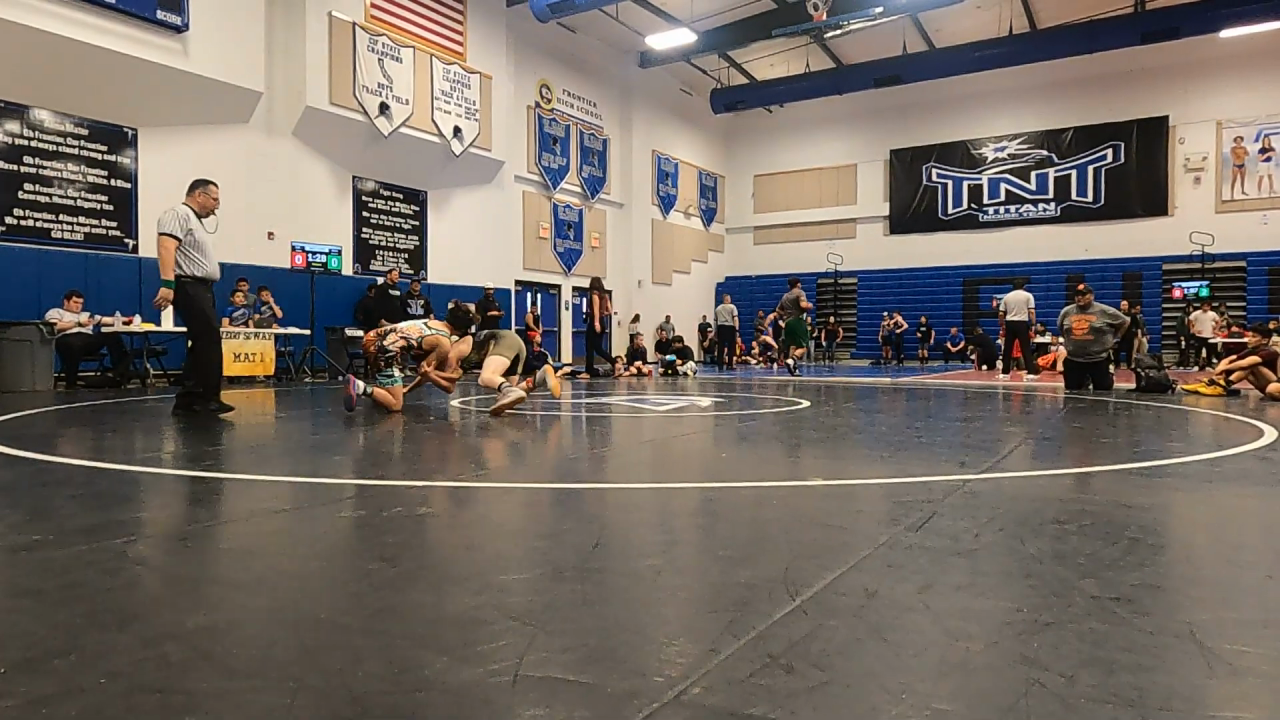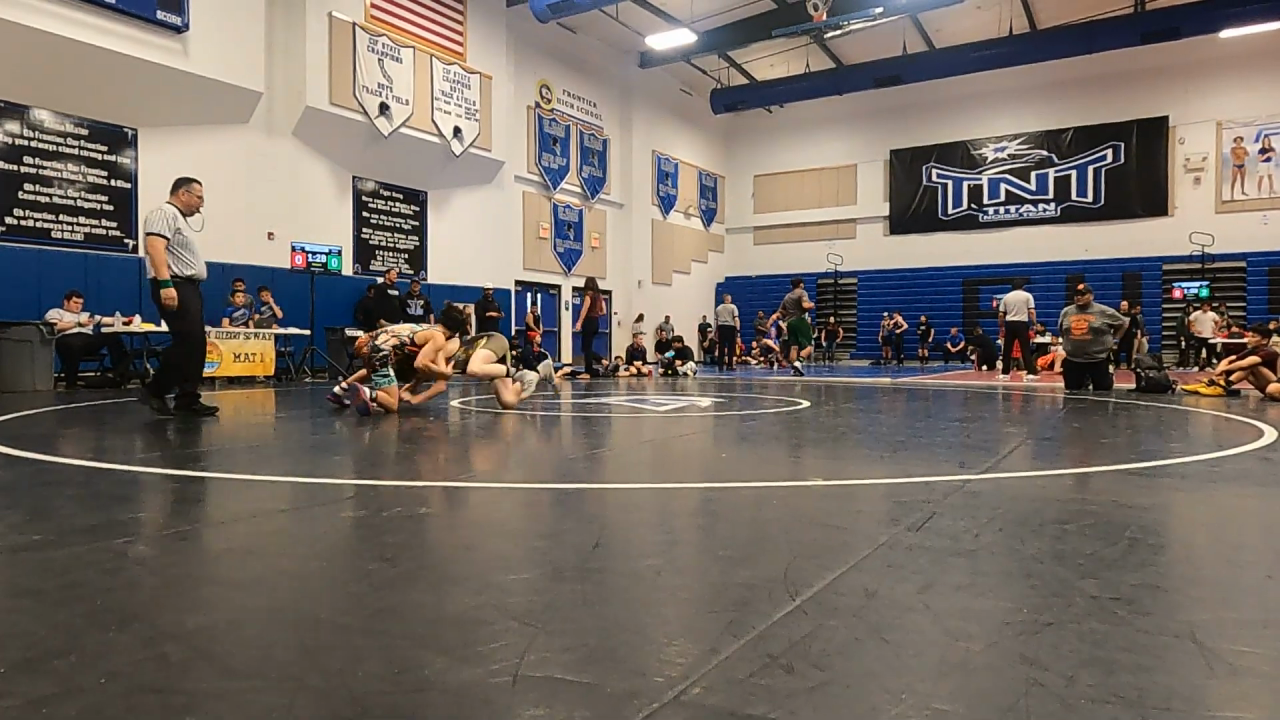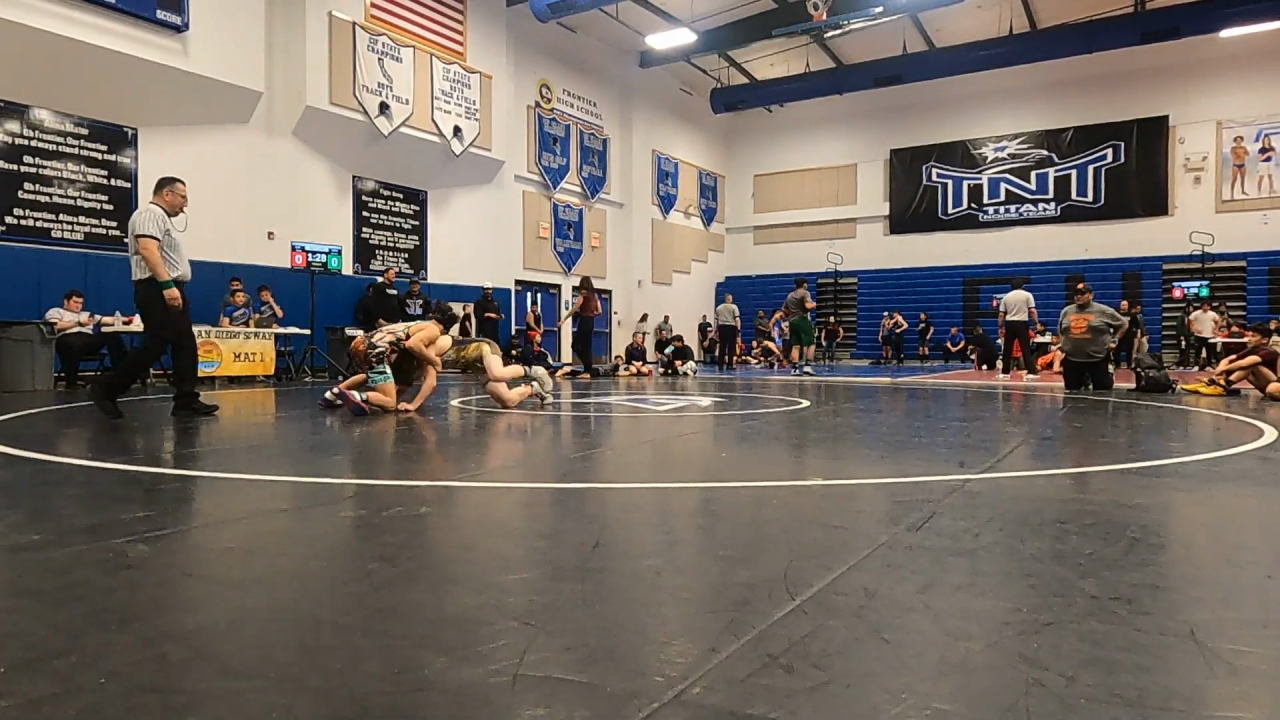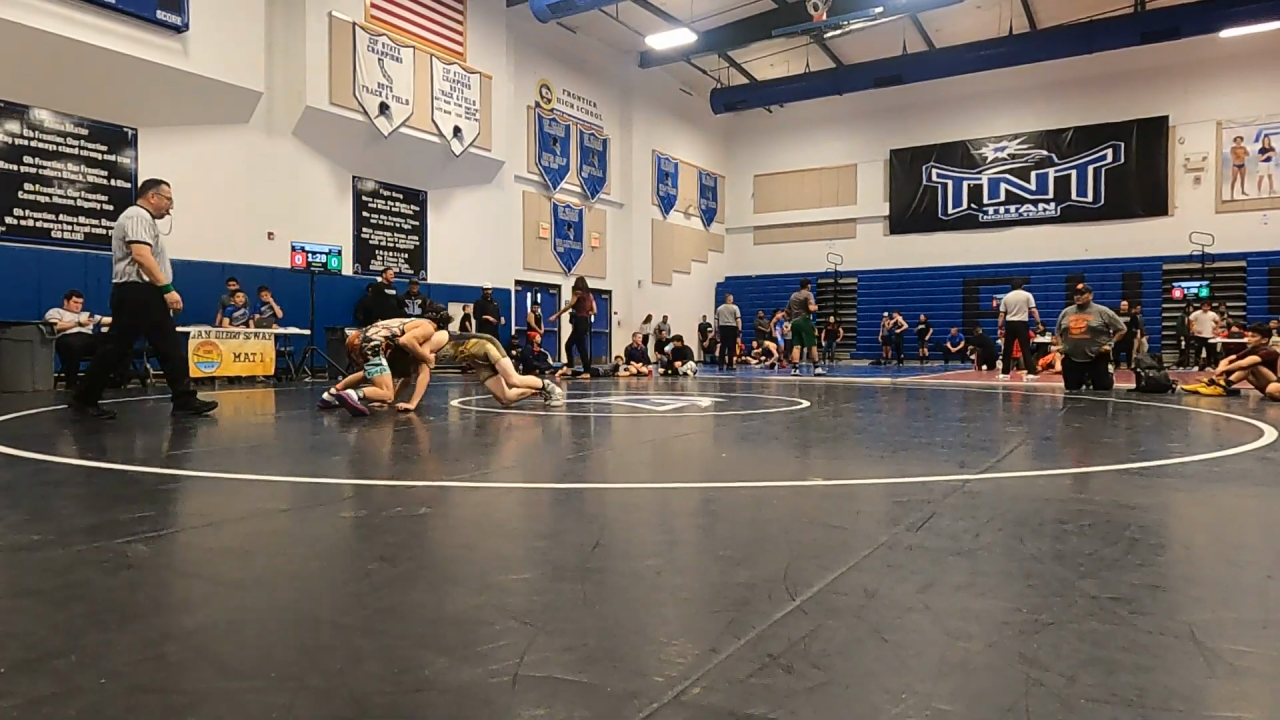
dt=0.1s
person 1, frame 1
left shoulder: (197, 222)
right shoulder: (179, 214)
right elbow: (166, 248)
left wrist: (209, 301)
right wrist: (168, 284)
left hip: (201, 289)
right hip: (189, 287)
left knee: (206, 343)
right knee: (209, 340)
left ankle: (189, 400)
right ankle: (205, 396)
person 1, frame 2
left shoulder: (179, 218)
right shoulder: (165, 214)
right elbow: (155, 248)
right wrist: (165, 285)
left hip: (186, 290)
right hip: (174, 289)
left knee: (195, 343)
right knee: (188, 341)
left ankle: (186, 401)
right ankle: (155, 392)
person 1, frame 3
left shoulder: (161, 217)
right shoulder: (150, 214)
right elbow: (148, 250)
right wrist: (168, 285)
left hip: (167, 289)
right hip: (157, 289)
left knee: (185, 345)
right knee: (155, 345)
left ankle: (187, 401)
right ankle: (106, 390)
person 1, frame 4
left shoulder: (142, 218)
right shoulder: (138, 217)
right elbow: (142, 256)
right wrist: (167, 289)
left hip: (144, 294)
right hip: (137, 293)
left knee: (169, 347)
right knee: (117, 348)
left ankle: (185, 401)
right ankle: (84, 400)
person 2, frame 1
left shoulder: (431, 323)
right shoulder: (442, 342)
left hip: (374, 340)
right hip: (386, 351)
right knee: (395, 405)
right ankle: (359, 388)
person 2, frame 2
right shoulder: (441, 339)
right elbow: (419, 364)
right wrist: (442, 371)
left hip: (366, 343)
right hip: (379, 352)
right knee: (392, 404)
left ankle: (340, 390)
right ankle: (365, 393)
person 2, frame 3
left shoulder: (420, 326)
right shoulder: (433, 331)
right elbow: (411, 345)
right wrist: (431, 357)
left hip: (363, 344)
right hip: (376, 349)
right knee: (389, 404)
left ankle: (332, 395)
right ankle: (355, 397)
person 2, frame 4
right shoulder: (428, 328)
right elbow: (404, 341)
right wrist: (424, 355)
left hip: (359, 340)
right hip: (372, 343)
left knee: (366, 373)
right knee: (384, 394)
left ankle: (327, 397)
right ankle: (350, 395)
